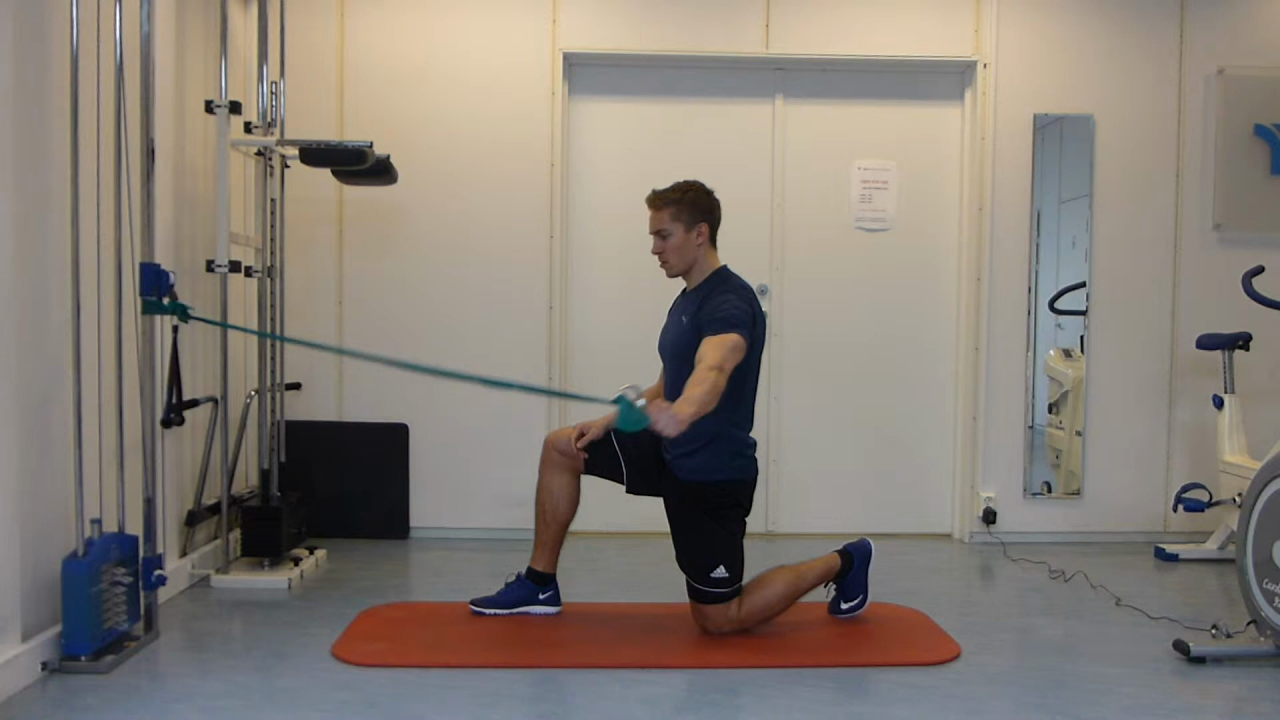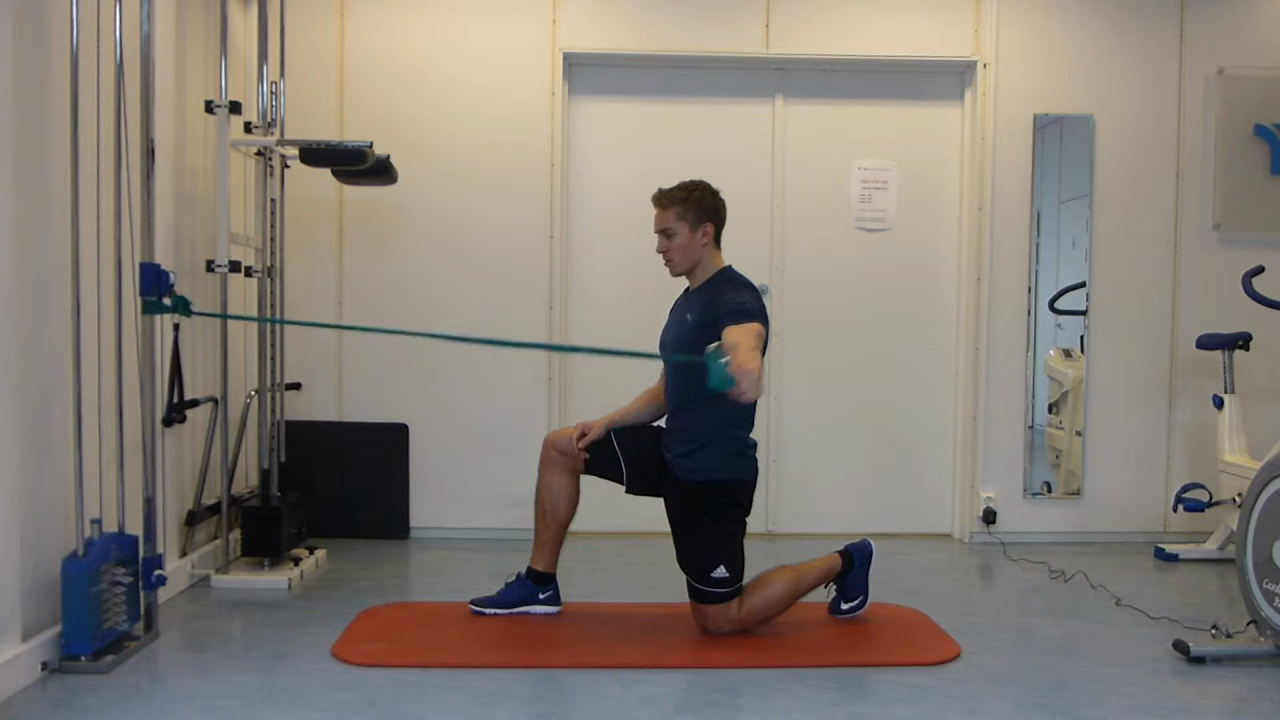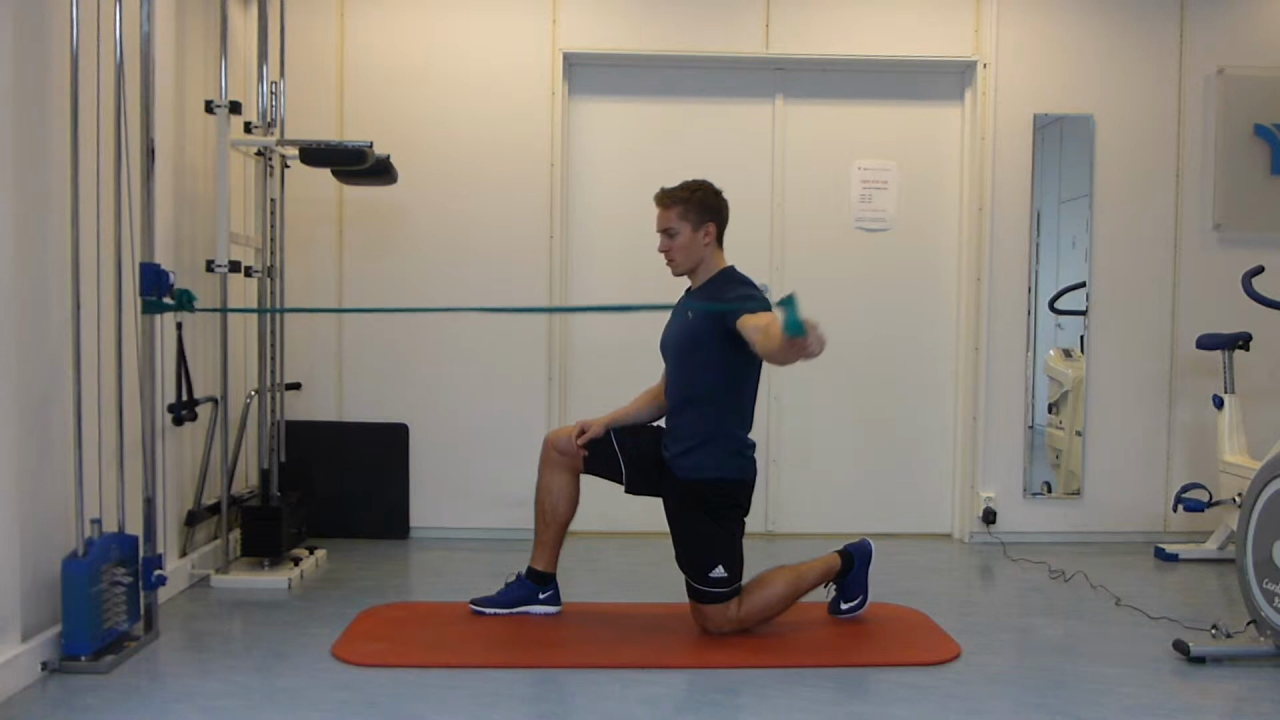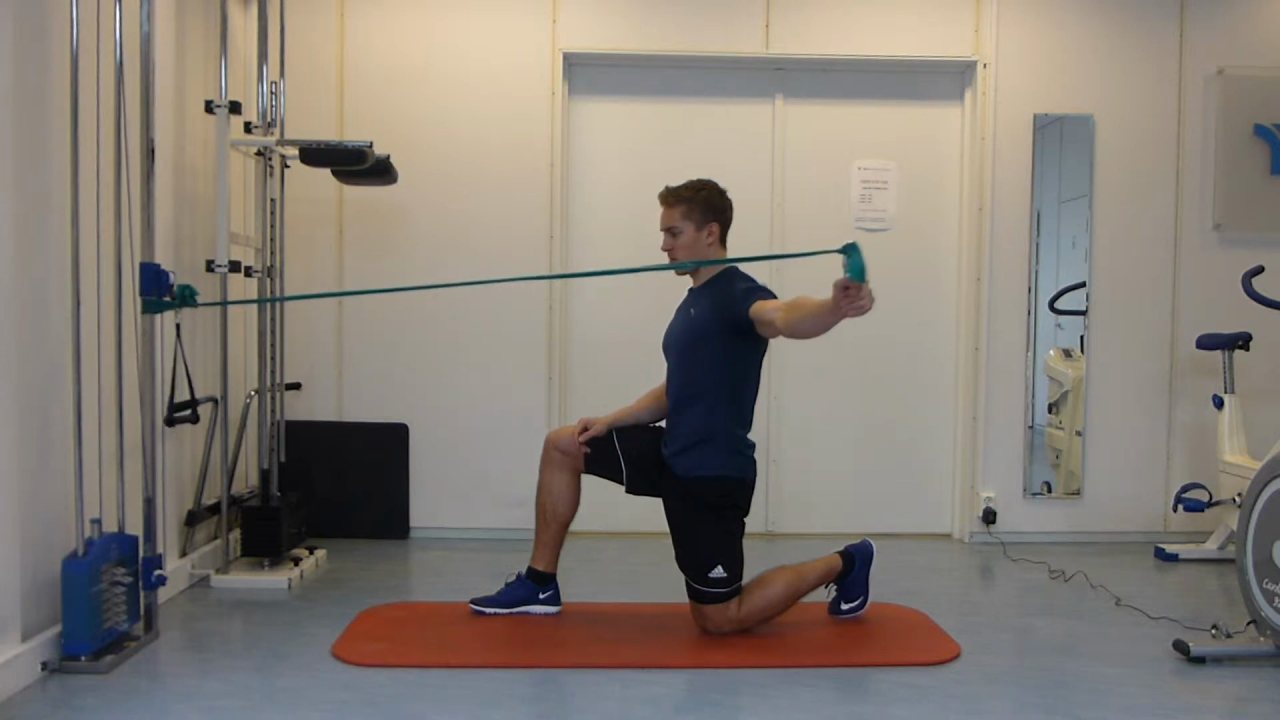
dt=0.3s
person 1, frame 1
left shoulder: (728, 301)
right shoulder: (686, 300)
left elbow: (714, 370)
left wrist: (679, 412)
right wrist: (607, 422)
left hip: (714, 475)
right hip: (674, 457)
left knee: (718, 619)
right knee: (561, 448)
left ankle: (841, 563)
right ankle: (539, 586)
person 1, frame 2
left shoulder: (734, 297)
right shoulder: (687, 301)
left elbow: (745, 347)
left wrist: (744, 374)
right wrist: (608, 422)
left hip: (715, 476)
right hip: (673, 456)
left knee: (718, 619)
right knee: (560, 448)
left ankle: (842, 563)
right ankle: (539, 583)
person 1, frame 3
left shoulder: (736, 296)
right shoulder: (690, 302)
left elbow: (767, 336)
left wrist: (796, 342)
right wrist: (607, 422)
left hip: (713, 474)
right hip: (673, 454)
left knee: (718, 618)
right knee: (561, 447)
left ankle: (842, 563)
right ankle: (539, 584)
person 1, frame 4
left shoulder: (736, 294)
right shoulder: (696, 301)
left elbow: (784, 318)
left wrist: (835, 306)
right wrist: (610, 421)
left hip: (713, 475)
right hip: (673, 455)
left knee: (718, 620)
right knee: (562, 446)
left ankle: (842, 565)
right ankle: (539, 584)
